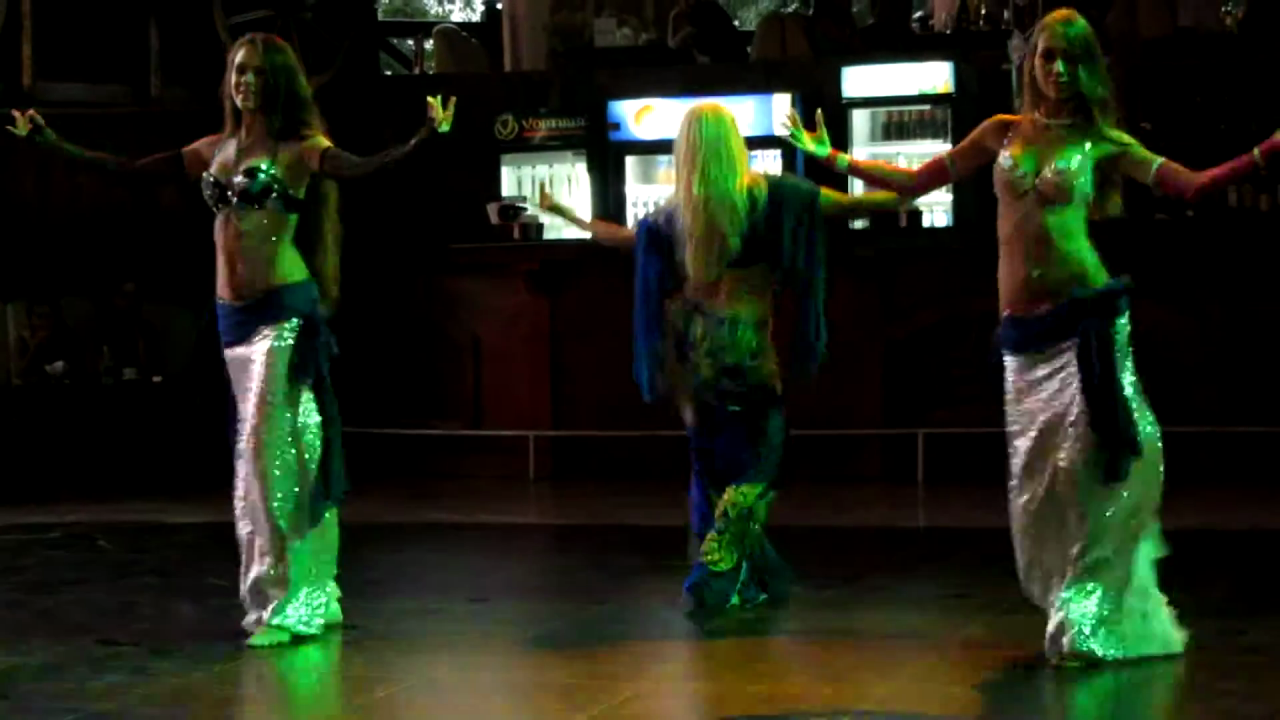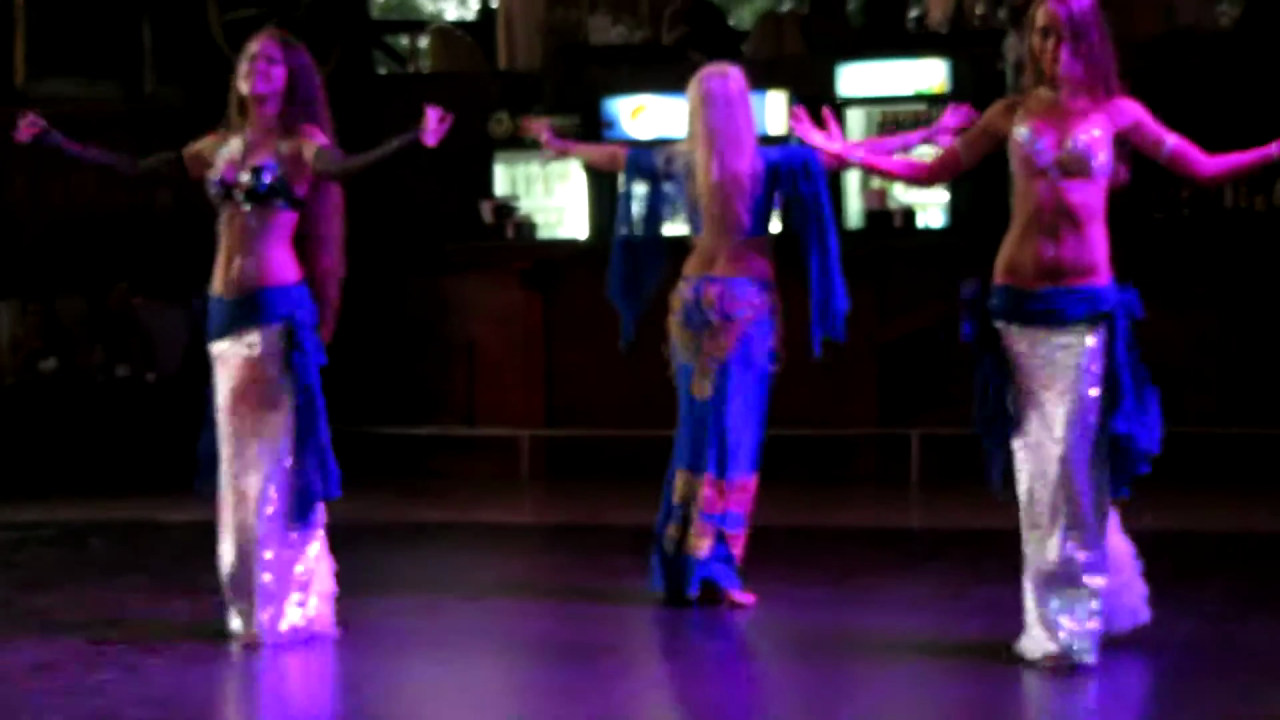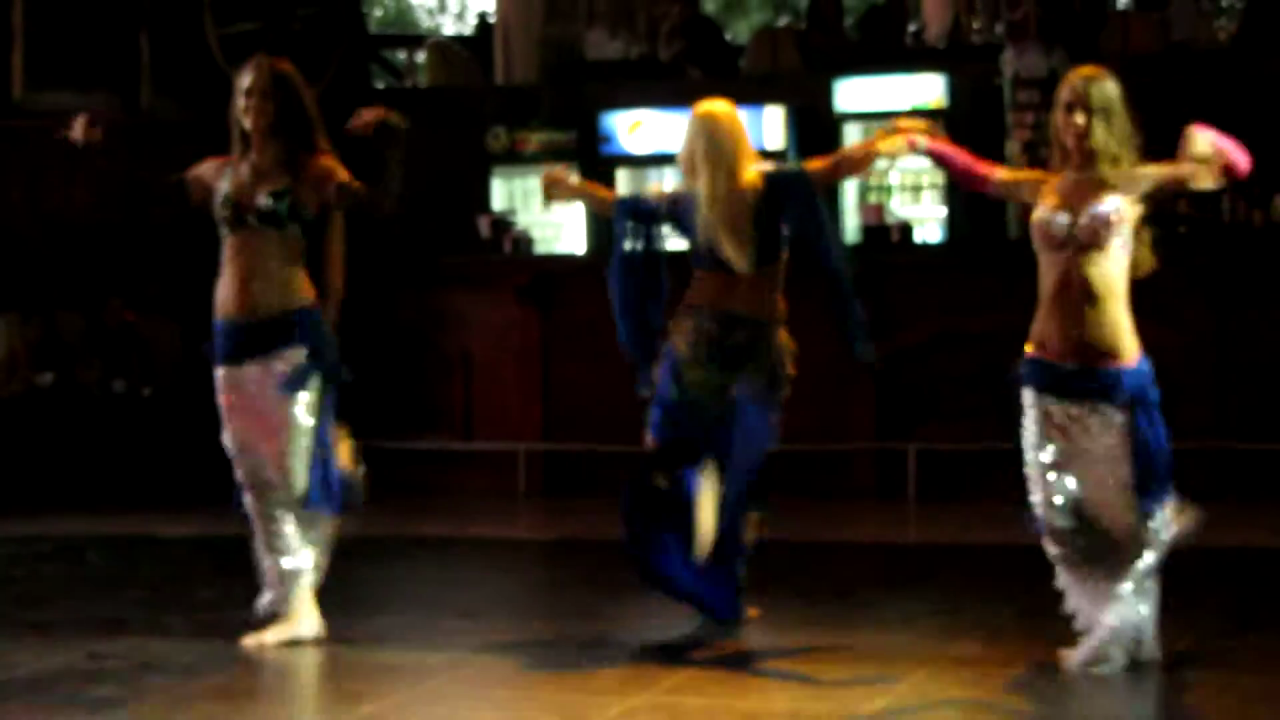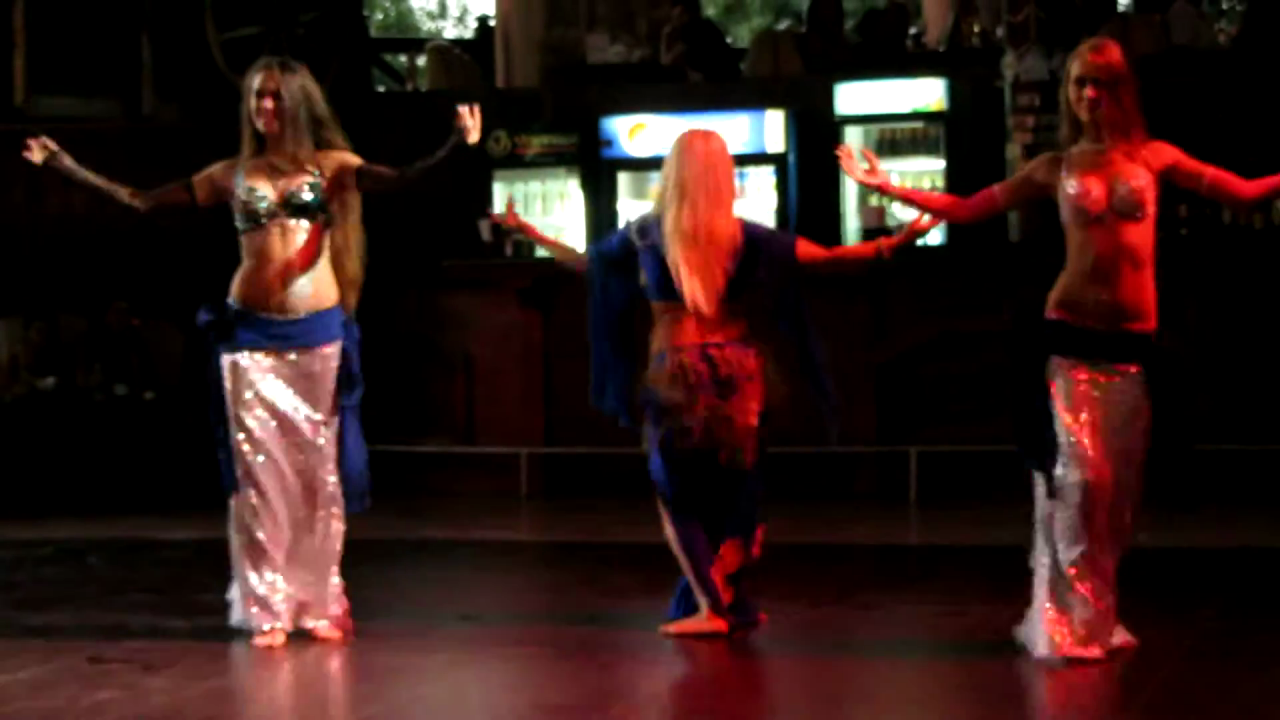
dt=0.7s
person 1, frame 1
left shoulder: (1104, 142)
right shoulder: (1000, 132)
left elbow: (1190, 186)
right elbow: (915, 181)
right wrist: (836, 159)
left hip: (1087, 316)
right hip: (1022, 329)
left knee: (1082, 468)
right knee: (1035, 482)
left ankle: (1089, 624)
right ankle: (1080, 610)
person 1, frame 2
left shoulder: (1118, 112)
right shoulder: (1011, 112)
left elbow: (1202, 167)
right elbow: (931, 172)
right wrist: (848, 153)
left hip: (1087, 302)
right hip: (1016, 301)
left knee: (1075, 456)
right knee: (1037, 458)
left ankle: (1077, 617)
right ankle: (1052, 619)
person 1, frame 3
left shoulder: (1135, 185)
right shoulder: (1041, 188)
left elbow: (1237, 167)
right elbow: (984, 175)
left wrist: (1208, 142)
right wrist: (926, 144)
left hip: (1115, 379)
right hip: (1047, 376)
left knee: (1116, 522)
right knee: (1057, 519)
right ankle: (1117, 628)
person 1, frame 4
left shoulder: (1154, 157)
right shoulder: (1053, 168)
right elbow: (965, 210)
right wrist: (885, 185)
left hip: (1133, 341)
right hip: (1070, 337)
left knee: (1119, 483)
right knee: (1082, 477)
left ankle: (1097, 616)
right ankle: (1068, 621)
person 2, frame 1
left shoulder: (302, 148)
right shoulder: (214, 150)
left elbow: (362, 167)
right elbow: (132, 170)
left wrist: (426, 138)
right wrist: (50, 140)
left hip: (286, 313)
right hip: (235, 319)
left knee: (278, 455)
right knee: (258, 459)
left ankle: (286, 604)
right ankle: (278, 594)
person 2, frame 2
left shoulder: (301, 141)
right shoulder: (220, 147)
left elbow: (340, 165)
right elbow: (135, 170)
left wrist: (414, 140)
right wrist: (51, 139)
left hip: (277, 309)
right hip: (226, 313)
left knee: (271, 456)
right knee: (241, 459)
left ankle: (288, 603)
right ankle: (253, 601)
person 2, frame 3
left shoulder: (314, 169)
right shoulder: (219, 173)
right wrist: (94, 149)
left hip: (293, 331)
right hip: (232, 336)
left knee: (285, 466)
right knee: (256, 474)
left ankle: (296, 604)
right ankle: (293, 604)
person 2, frame 4
left shoulder: (330, 164)
right shoulder: (232, 173)
left elbow: (400, 182)
right elbow: (143, 202)
left wrist: (459, 147)
right wrist: (64, 165)
left hip: (317, 330)
right hip: (250, 332)
left knee: (316, 470)
right knee: (258, 469)
left ankle: (320, 604)
right ankle: (268, 608)
person 3, frame 1
left shoulder: (675, 208)
right shoulder: (764, 192)
left elbow: (628, 238)
right elbow: (847, 206)
left wrist: (569, 216)
right wrist: (906, 196)
left hip: (690, 335)
right hip: (745, 336)
left knee: (713, 461)
right knee: (754, 460)
left ankle: (742, 575)
right ankle: (716, 576)
person 3, frame 2
left shoulder: (679, 160)
right shoulder: (766, 162)
left elbow: (614, 156)
left wrist: (562, 145)
right wrist: (928, 136)
left hip: (692, 300)
right hip: (746, 303)
left knee: (697, 433)
right knee: (736, 436)
left ankle: (682, 570)
right ankle: (716, 568)
person 3, frame 3
left shoulder: (683, 201)
right shoulder: (770, 188)
left elbow: (613, 205)
right elbow: (842, 165)
left wrist: (566, 185)
left hip: (699, 335)
right hip: (757, 344)
left knee: (677, 452)
right knee: (741, 466)
left ankle: (699, 493)
right ankle: (722, 600)
person 3, frame 4
left shoulder: (648, 230)
right shoulder: (741, 232)
left elbow: (584, 261)
right elbow: (822, 257)
left wrist: (529, 233)
right wrist: (899, 241)
left hip: (677, 372)
right hip: (735, 369)
left knee: (680, 492)
right knee: (733, 490)
left ankle: (710, 607)
right ankle: (735, 602)
